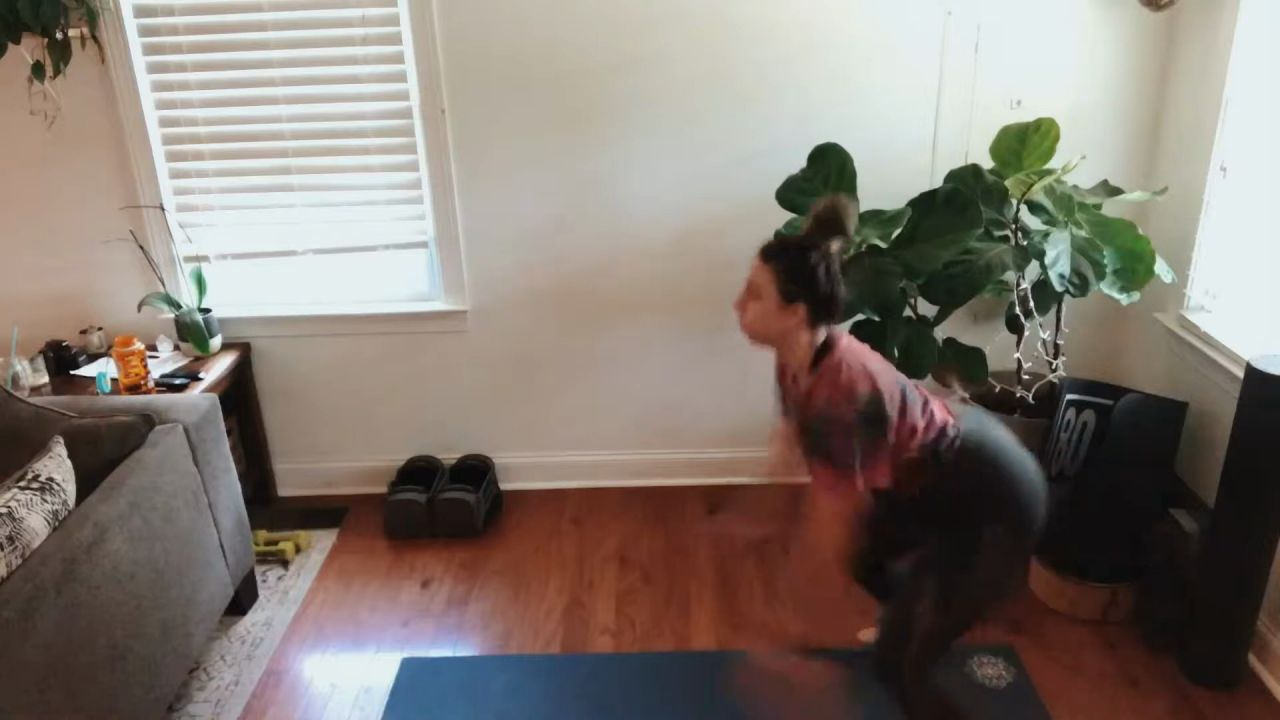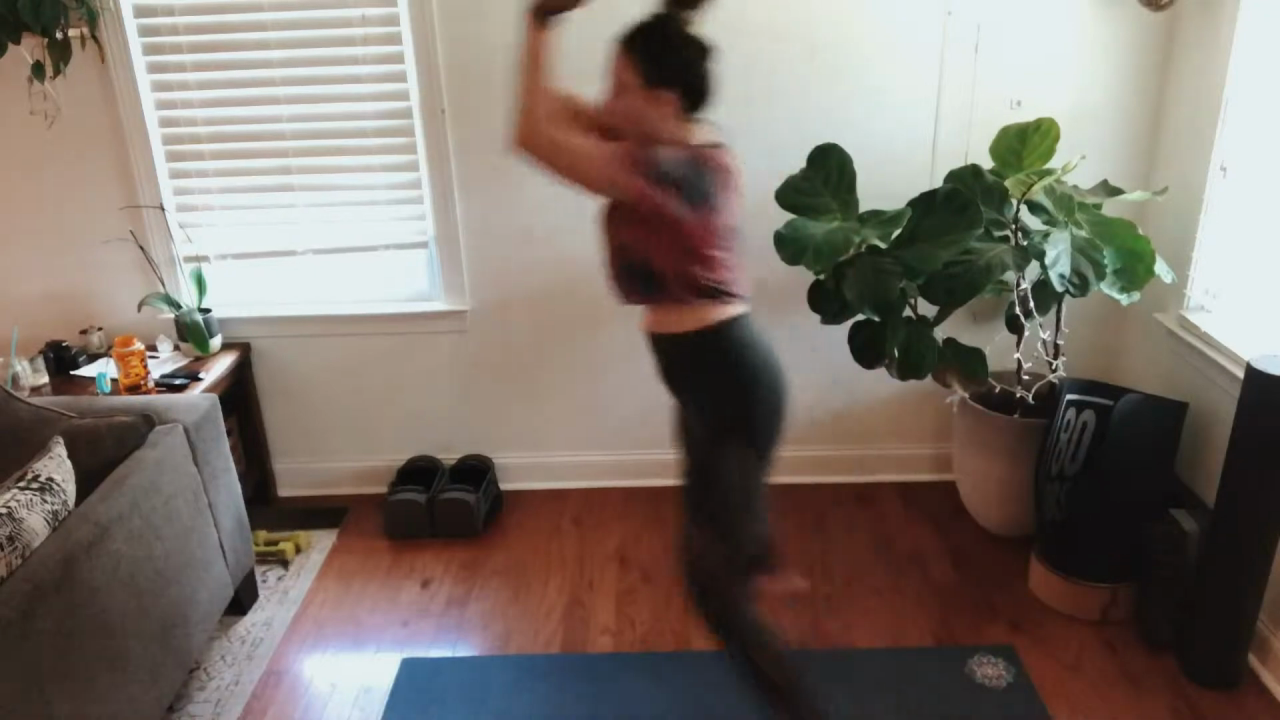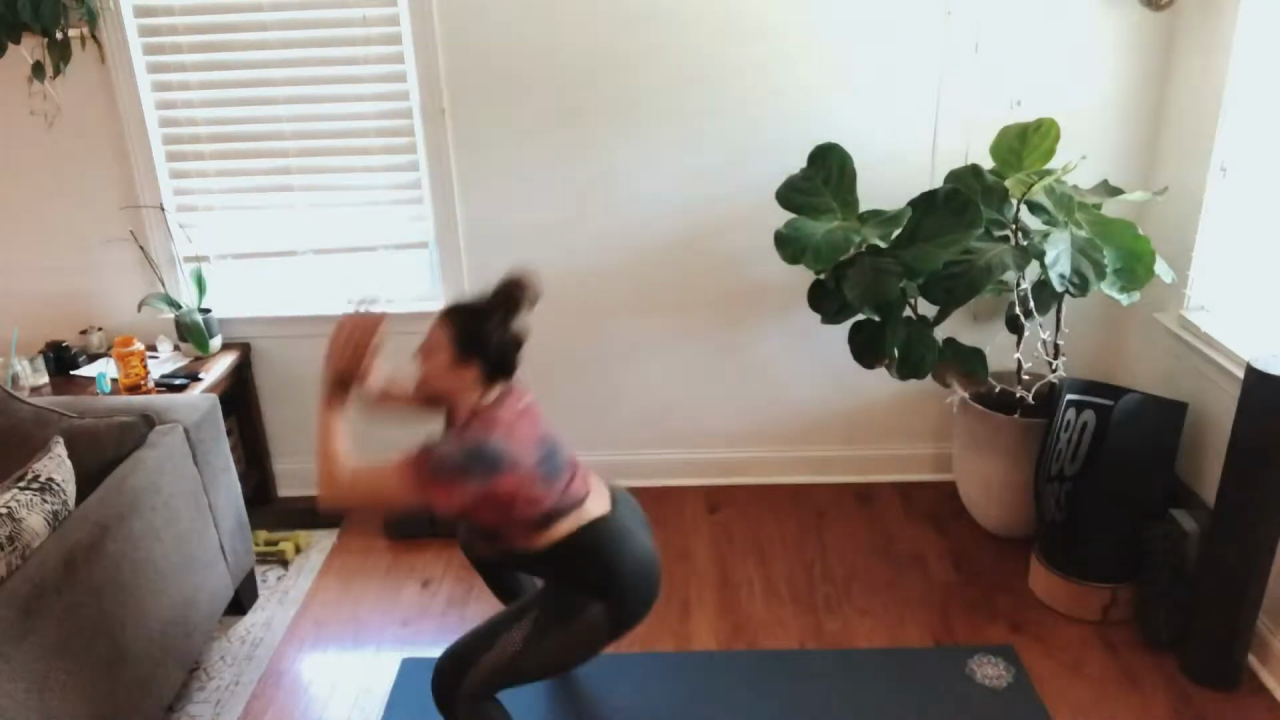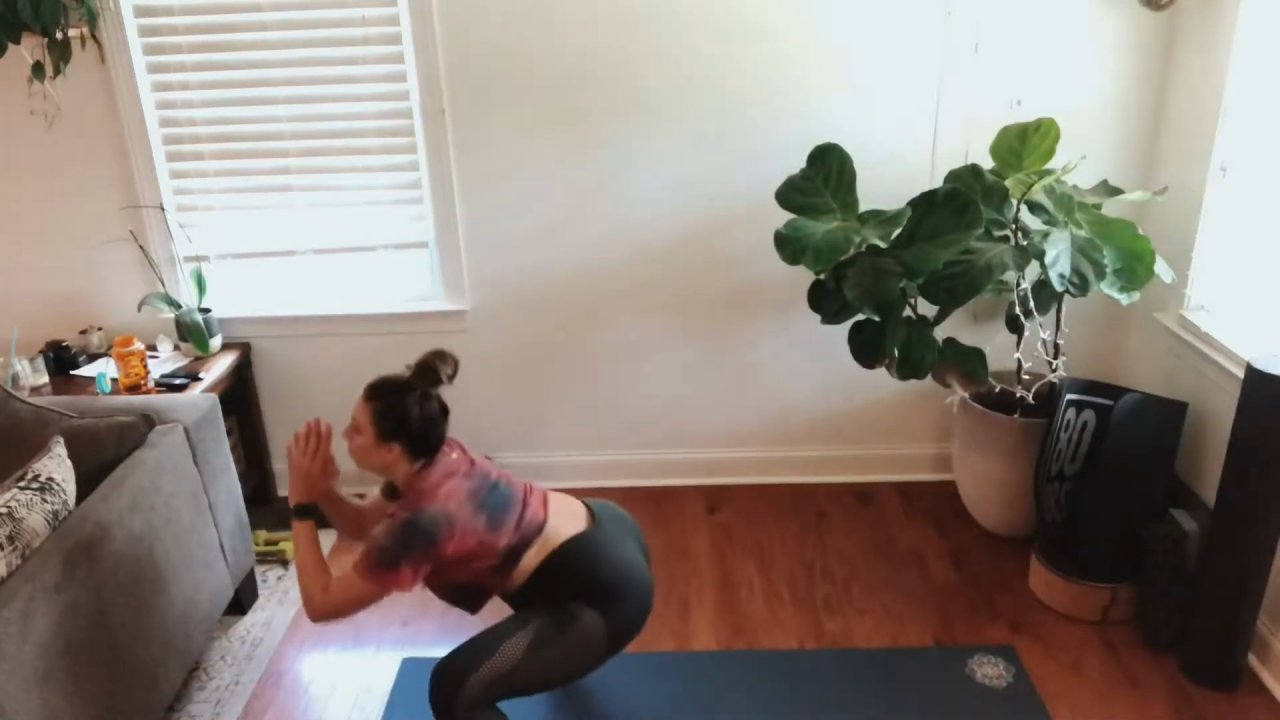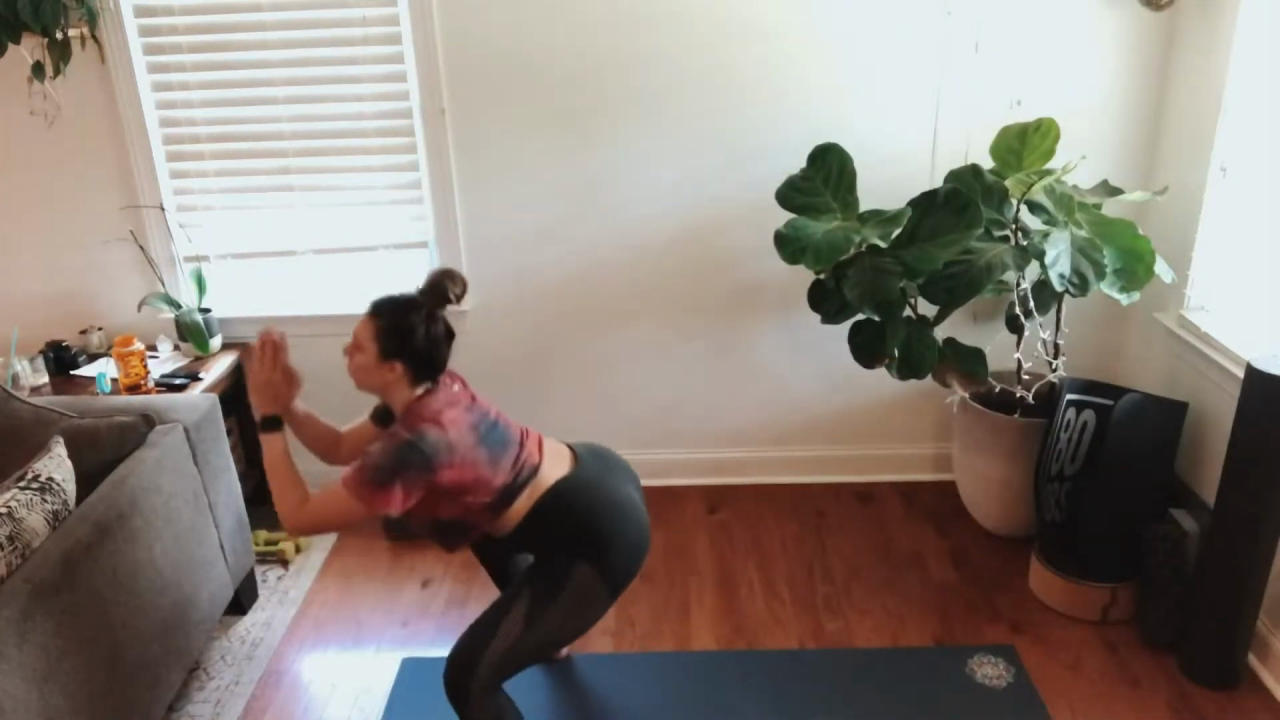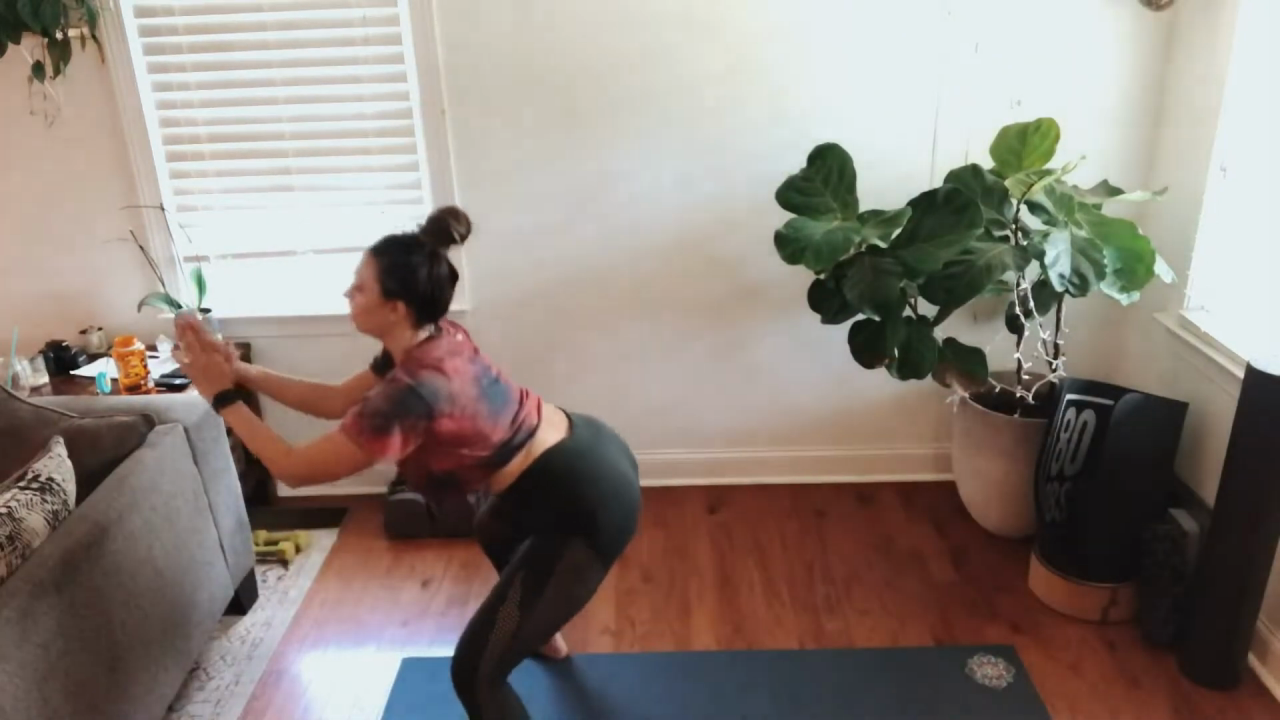
dt=0.4s
person 1, frame 1
left shoulder: (840, 399)
right shoulder: (804, 357)
left elbow: (830, 529)
right elbow: (793, 441)
left hip: (995, 503)
right hip: (959, 449)
left knee: (896, 661)
right knee: (863, 553)
right ankle: (910, 621)
person 1, frame 2
left shoulder: (670, 171)
right shoulder: (682, 154)
left elbow: (535, 137)
right elbow: (555, 115)
left hip: (725, 382)
right hip: (724, 372)
left knee: (716, 592)
right knee: (722, 509)
right ankle: (754, 564)
person 1, frame 3
left shoulder: (470, 453)
right shoulder: (494, 397)
left elbow: (337, 489)
right elbow: (403, 393)
left wrist: (335, 391)
right wrist: (358, 382)
left hip: (611, 578)
right hip: (619, 523)
left knee: (456, 684)
right knee: (480, 543)
right ankle: (539, 641)
person 1, frame 4
left shoulder: (417, 522)
right shoulder: (437, 459)
left elbow: (321, 604)
right elbow: (362, 524)
left wrist: (302, 506)
right wrist: (323, 492)
left hip: (607, 594)
right ankle: (547, 645)
person 1, frame 5
left shoulder: (412, 447)
right shoulder: (435, 390)
left elbow: (298, 516)
right elbow: (339, 447)
left wrist: (268, 419)
right wrist: (287, 404)
left hip: (601, 537)
right hip: (600, 477)
left knee: (468, 678)
right knee: (487, 535)
right ankle: (545, 630)
person 1, frame 6
left shoulder: (411, 393)
right shoulder: (435, 340)
left elbow: (295, 468)
right elbow: (336, 400)
left wrist: (223, 398)
right wrist: (240, 370)
left hip: (590, 505)
right hip: (591, 453)
left knee: (475, 671)
right knee: (494, 530)
right ankle: (542, 631)
